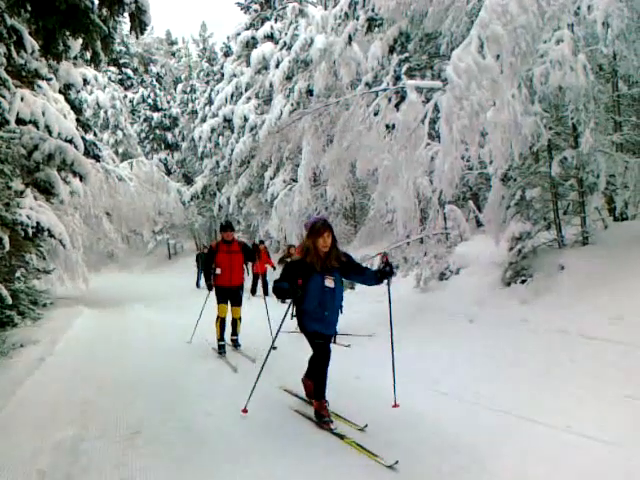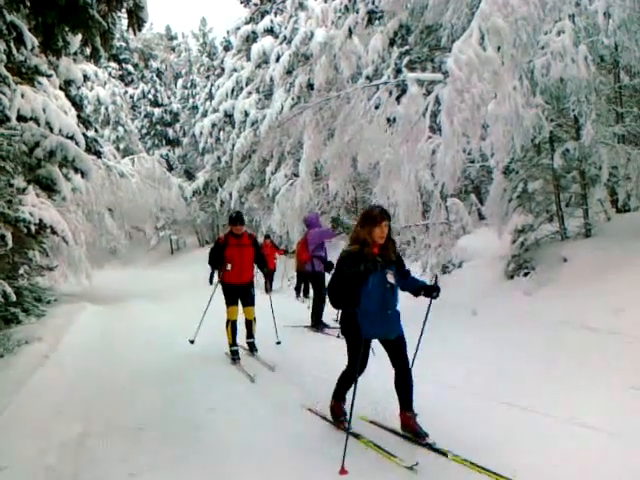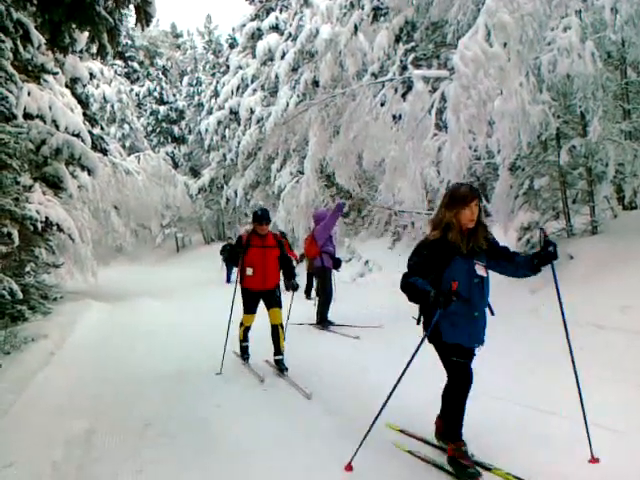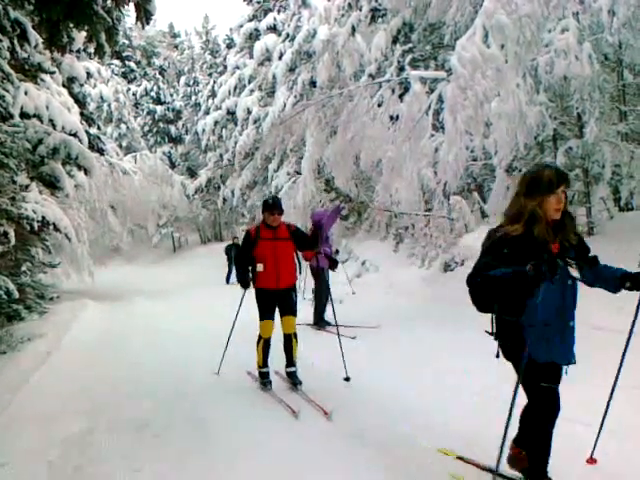
dt=0.5s
person 1, frame 1
left shoulder: (339, 259)
right shoulder: (301, 264)
left elbow: (360, 273)
right elbow: (280, 284)
left wrist: (381, 274)
right wrist: (288, 289)
left hip: (330, 318)
right hip: (309, 318)
left knee: (320, 354)
right knee: (322, 356)
left ankle: (309, 380)
right ankle: (320, 405)
person 1, frame 2
left shoulder: (390, 254)
right shoulder: (352, 256)
left elbow: (403, 278)
right elbow: (337, 286)
left wrist: (424, 288)
right wrist: (363, 270)
left hip: (389, 320)
right hip: (360, 321)
left knee: (403, 367)
right knee: (357, 367)
left ankle: (407, 418)
right ankle: (337, 403)
person 1, frame 3
left shoulder: (482, 242)
right shoulder: (435, 244)
left elbow: (510, 263)
right elbow: (411, 280)
left wrist: (539, 259)
right wrist: (434, 295)
left hip: (473, 324)
right hip: (444, 323)
left knee: (459, 379)
right knee: (461, 379)
left ankle: (445, 427)
right ankle: (455, 447)
person 1, frame 4
left shoulder: (565, 235)
right shoulder: (511, 239)
left elbow: (590, 269)
right elbow: (481, 280)
right wrist: (528, 273)
left hip: (557, 338)
right hip: (523, 336)
left knee: (544, 401)
right knee: (546, 405)
left ankle: (520, 451)
person 2, frame 1
left shoulder: (241, 246)
right shoulder: (215, 248)
left elbow: (252, 257)
right elbow: (207, 265)
right wrist: (208, 281)
left hip: (237, 286)
right hip: (221, 286)
left knee: (236, 313)
right knee: (222, 312)
left ankle: (235, 337)
right ankle: (221, 343)
person 2, frame 2
left shoulder: (251, 239)
right shoulder: (223, 241)
left elbow: (259, 256)
right elbow: (213, 259)
left wrist: (264, 268)
right wrist: (219, 266)
left hip: (247, 283)
right hip: (229, 284)
left knee: (250, 314)
right knee: (232, 315)
left ankle: (250, 340)
right ankle: (233, 348)
person 2, frame 3
left shoulder: (276, 239)
right shoulder: (244, 239)
left elbow: (285, 260)
right elbow: (231, 260)
left wrist: (291, 278)
right wrist: (240, 250)
left hip: (272, 287)
right hip: (250, 289)
left knee: (277, 320)
right knee: (248, 320)
left ankle: (279, 357)
right ankle: (243, 342)
person 2, frame 4
left shoulder: (290, 231)
right shoulder: (253, 234)
left elbow: (309, 243)
right elbow: (241, 260)
right wrist: (243, 277)
left hip: (287, 288)
right hip: (264, 290)
left knee: (290, 329)
right knee: (266, 330)
left ankle: (291, 369)
right ankle: (263, 370)
